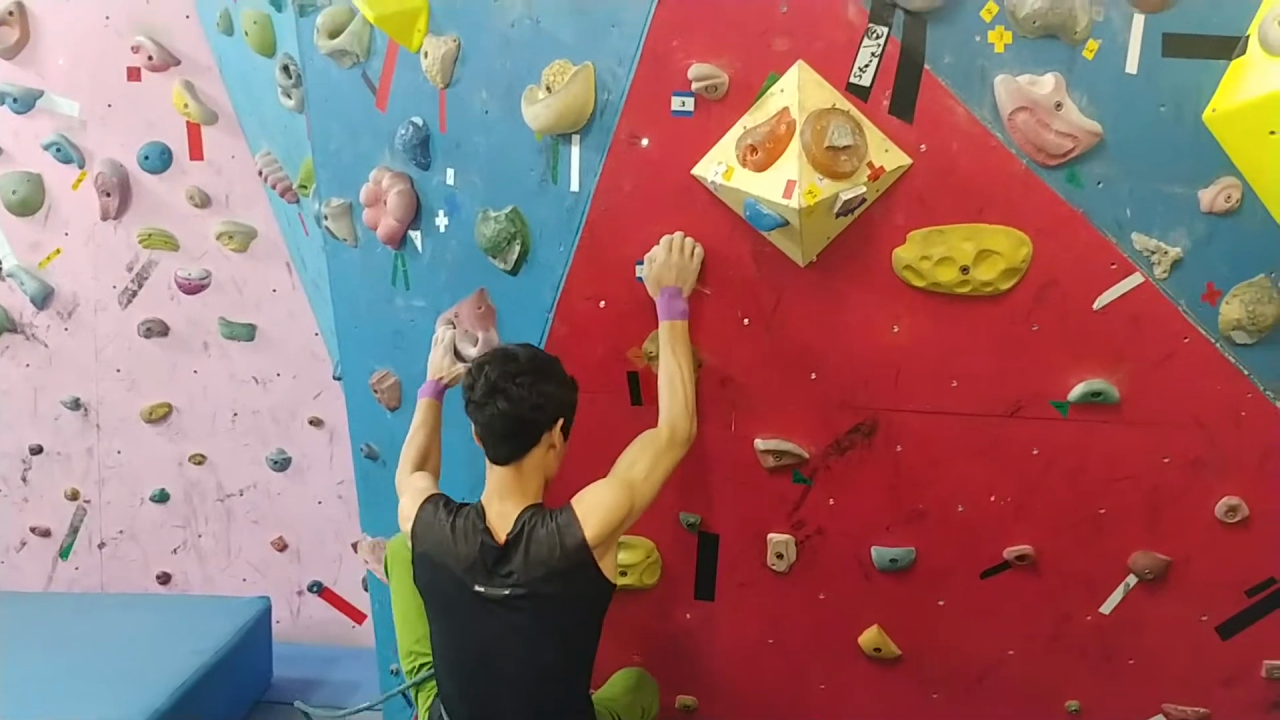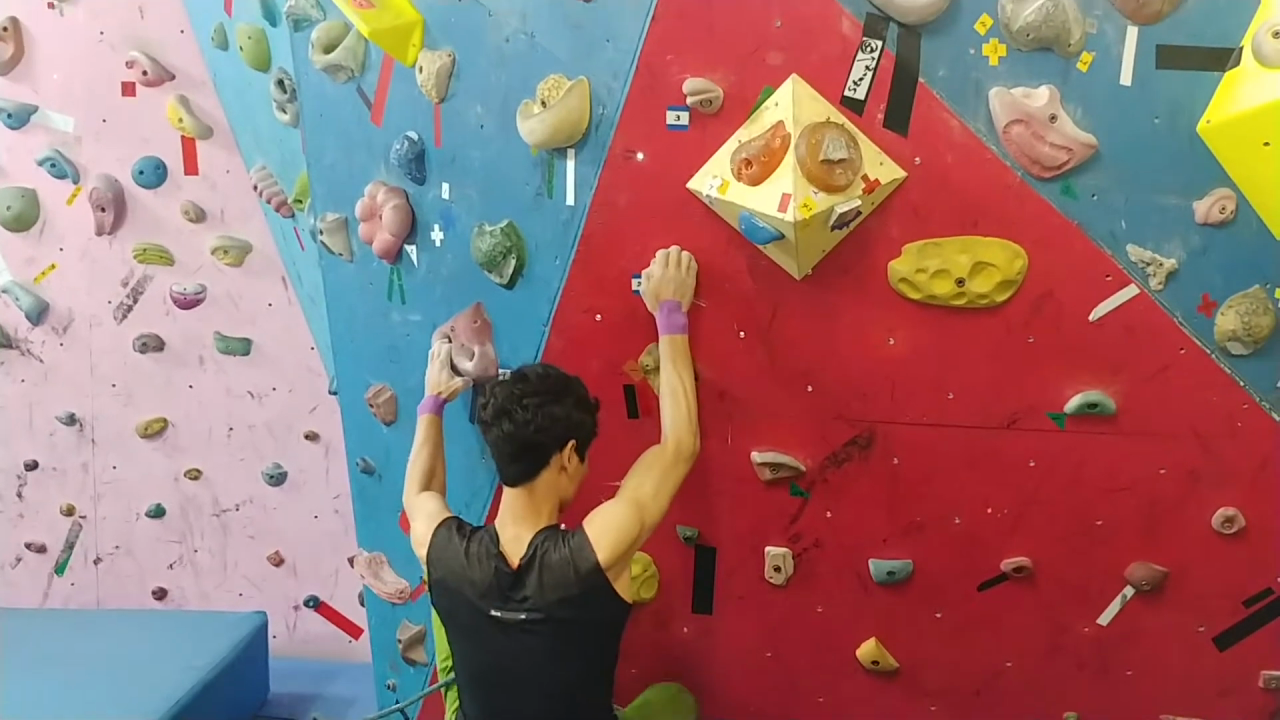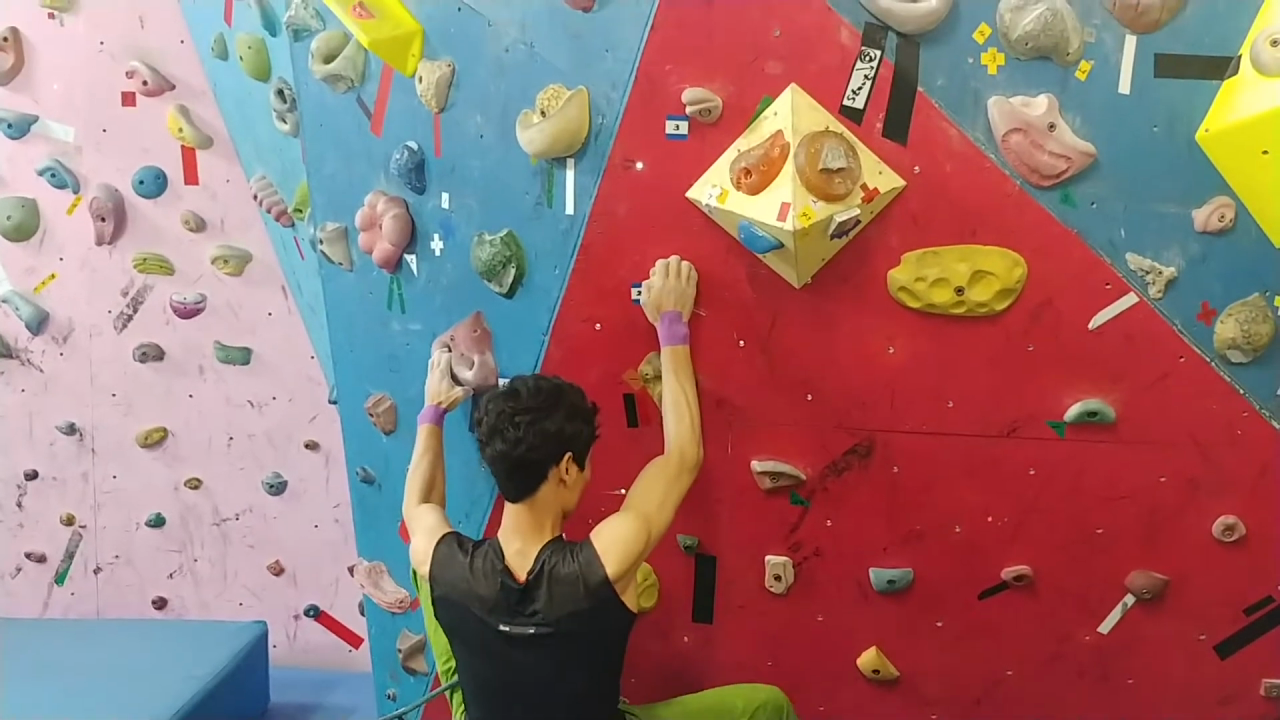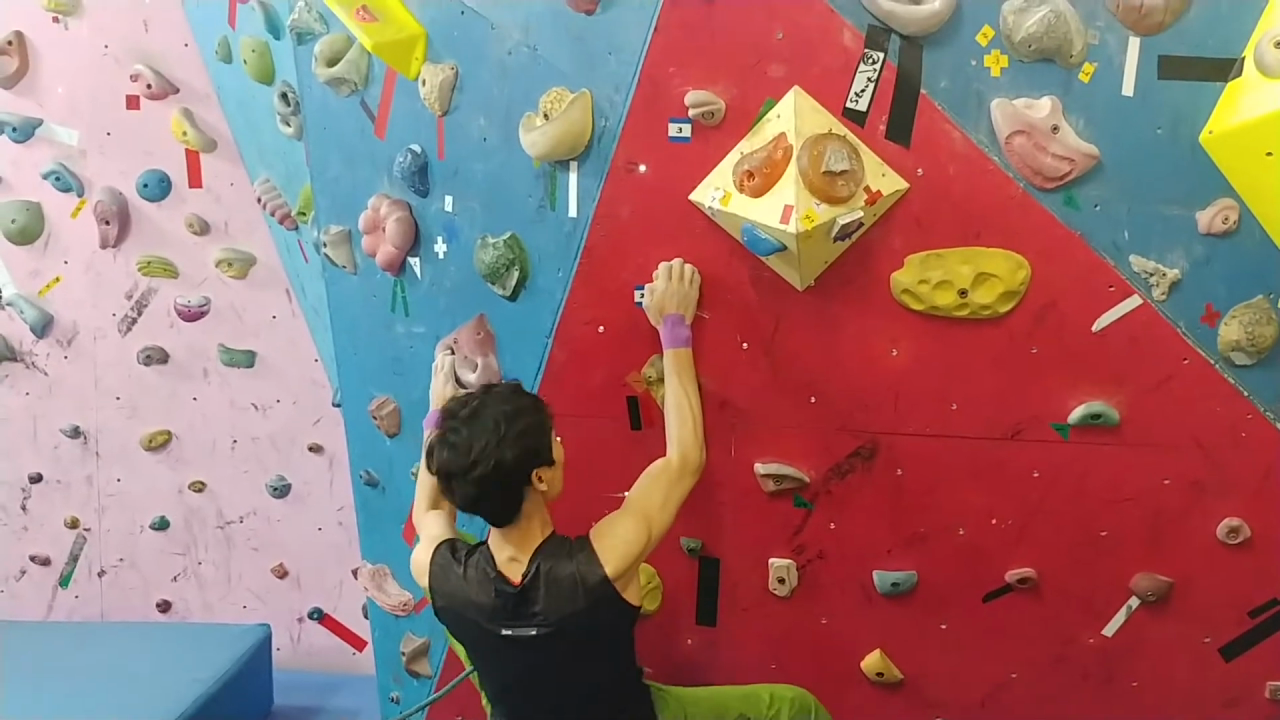
dt=0.3s
person 1, frame 1
left shoulder: (428, 528)
right shoulder: (583, 532)
left elbow: (413, 474)
right elbow: (678, 430)
left wrist: (435, 386)
right wrist: (672, 301)
person 1, frame 2
left shoulder: (444, 550)
right shoulder: (596, 554)
left elbow: (419, 495)
right elbow: (681, 446)
left wrist: (433, 401)
right wrist: (671, 315)
person 1, frame 3
left shoulder: (440, 565)
right shoulder: (602, 563)
left elbow: (419, 507)
right elbow: (684, 456)
left wrist: (434, 411)
right wrist: (672, 326)
person 1, frame 4
left shoulder: (435, 569)
right shoulder: (602, 563)
left elbow: (428, 514)
right elbow: (685, 460)
left wrist: (439, 416)
right wrist: (674, 329)
